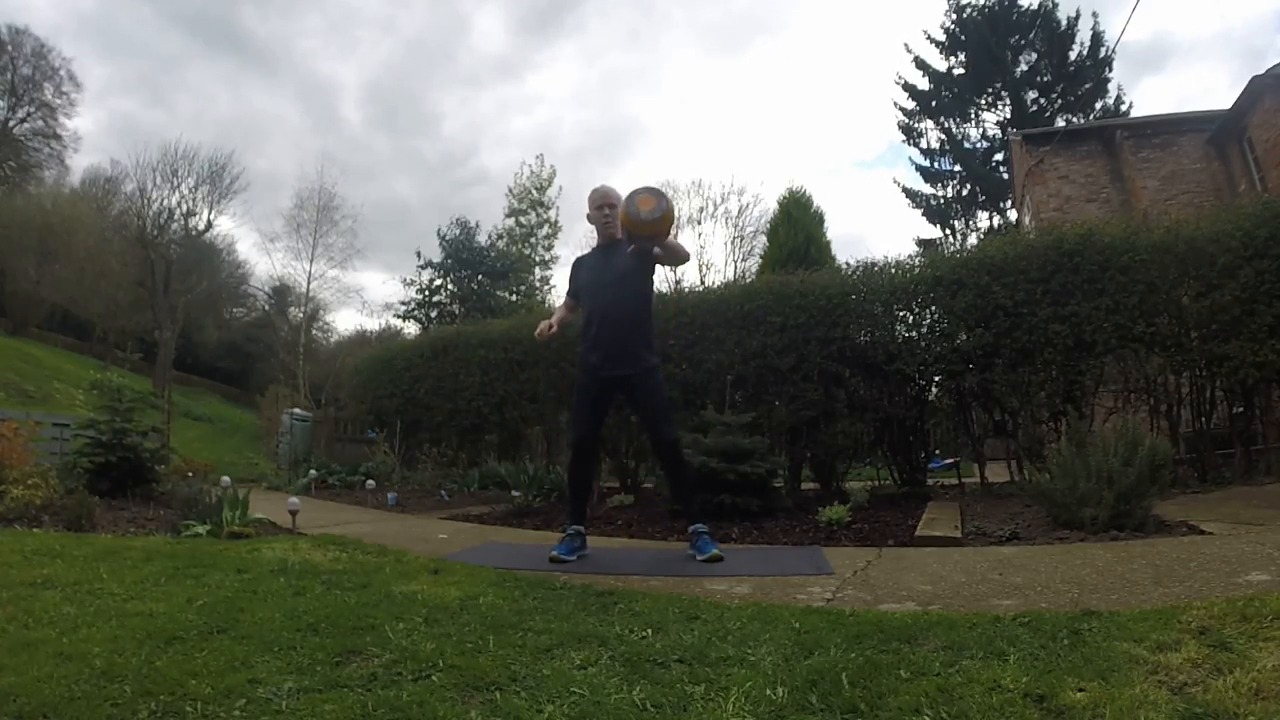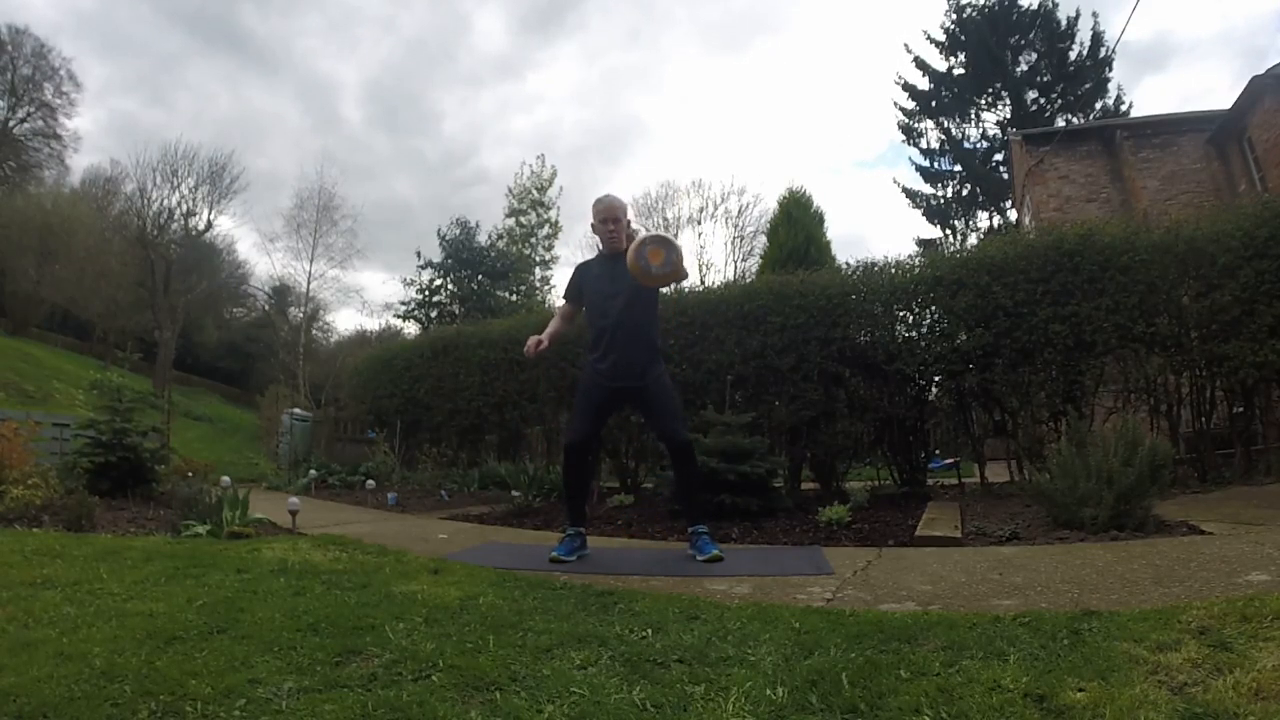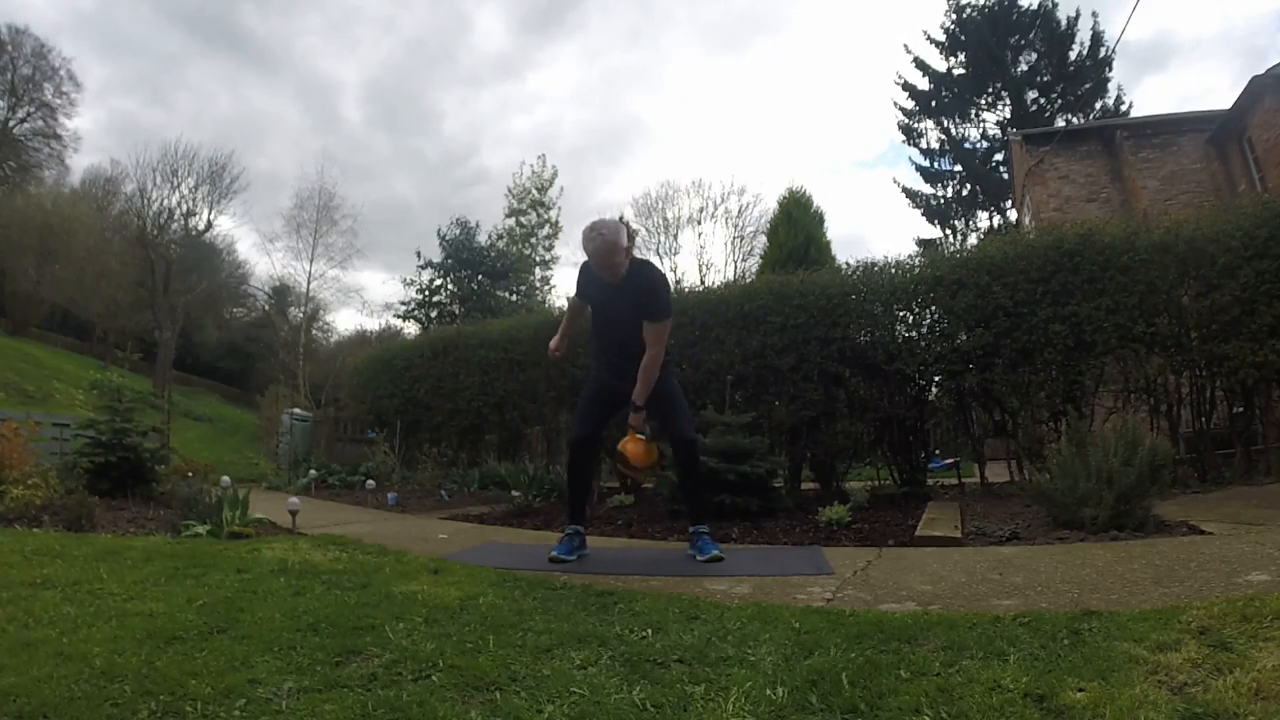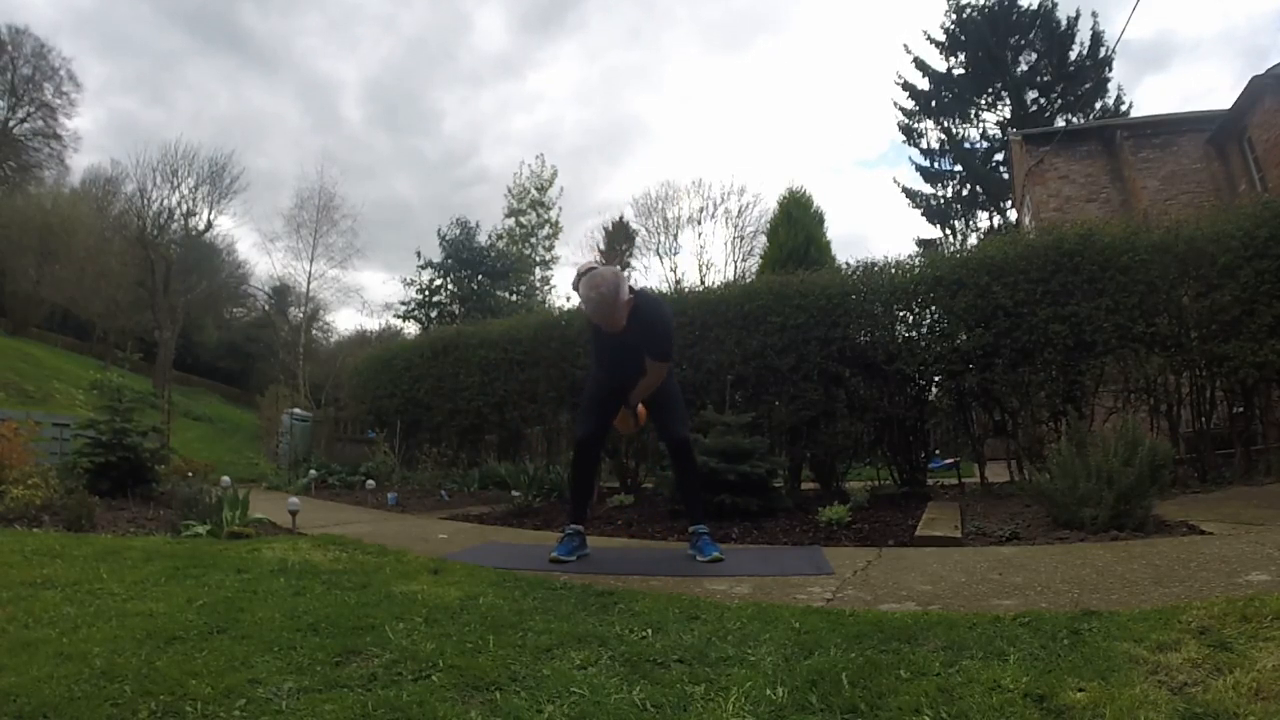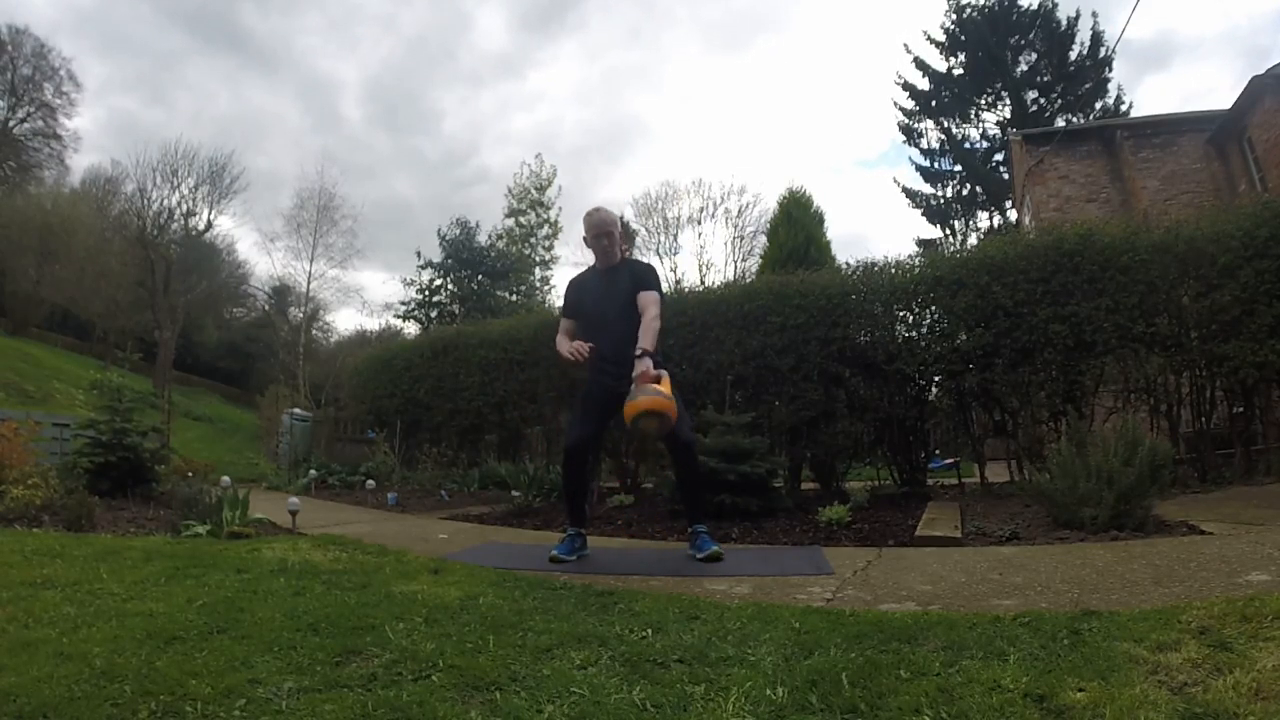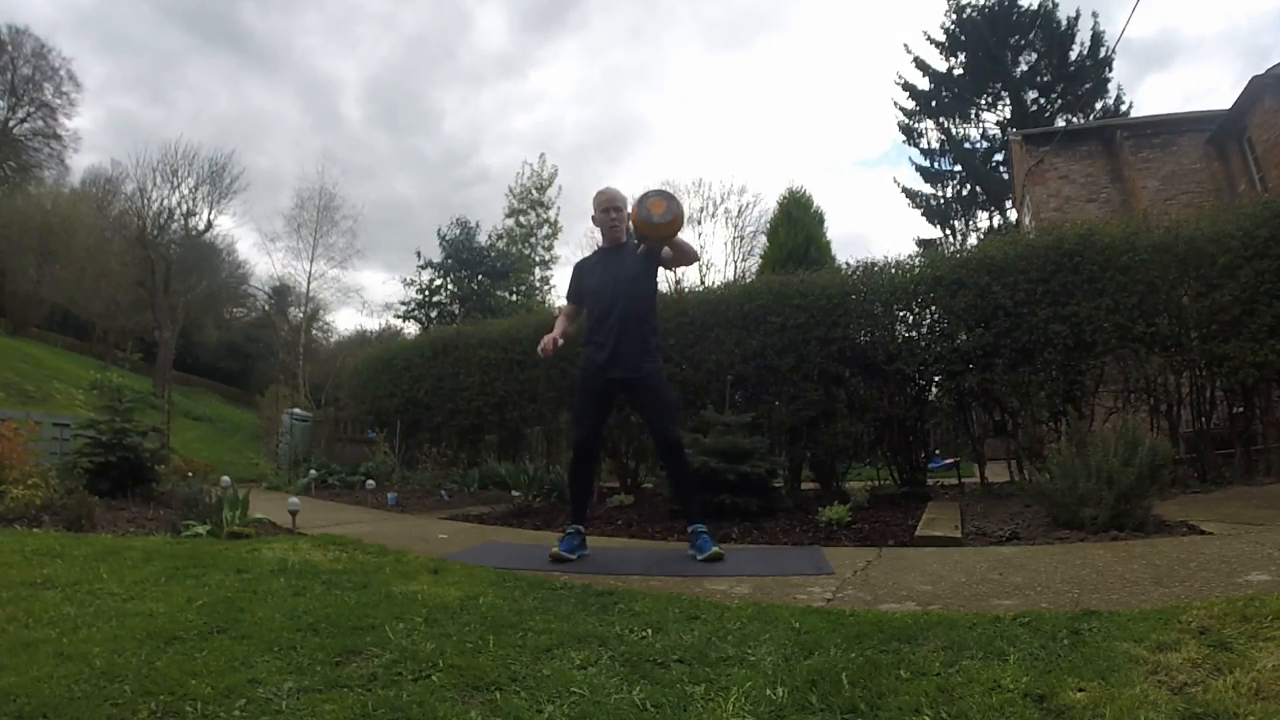
dt=0.4s
person 1, frame 1
left shoulder: (640, 250)
right shoulder: (582, 264)
left elbow: (680, 257)
right elbow: (570, 305)
left wrist: (659, 236)
right wrist: (552, 321)
left hip: (639, 366)
right hip: (593, 368)
left knee: (666, 444)
right knee: (582, 446)
left ankle: (697, 530)
right ankle: (575, 532)
person 1, frame 2
right shoulder: (585, 272)
right elbow: (566, 313)
right wrist: (544, 336)
left hip: (646, 371)
right hip: (601, 374)
left knee: (680, 443)
right knee: (575, 446)
left ankle: (697, 531)
right ankle: (575, 533)
person 1, frame 3
left shoulder: (651, 279)
right shoulder: (588, 272)
left elbow: (655, 349)
left wrist: (639, 406)
right wrist: (561, 337)
left hip: (651, 374)
right hip: (605, 377)
left knee: (685, 440)
right knee: (579, 443)
left ankle: (699, 532)
right ankle: (574, 532)
person 1, frame 4
left shoulder: (656, 315)
right shoulder: (593, 295)
left elbow: (655, 375)
right elbow: (584, 272)
left wrist: (631, 400)
right wrist: (583, 275)
left hip: (649, 383)
right hip: (606, 377)
left knee: (680, 442)
right knee: (585, 444)
left ankle: (699, 533)
right ankle: (575, 533)
person 1, frame 5
left shoulder: (640, 272)
right shoulder: (579, 285)
left elbow: (651, 316)
right elbow: (565, 334)
left wrist: (644, 358)
right wrist: (567, 348)
left hip: (643, 372)
right hip: (601, 381)
left knee: (683, 442)
right knee: (574, 448)
left ankle: (698, 532)
right ankle: (575, 534)
person 1, frame 6
left shoulder: (645, 250)
right shoulder: (585, 267)
left elbow: (690, 256)
right elbow: (569, 312)
left wrist: (666, 235)
right wrist: (555, 333)
left hip: (643, 367)
right hip: (597, 368)
left knee: (670, 443)
right knee: (583, 445)
left ankle: (697, 530)
right ankle: (576, 531)
